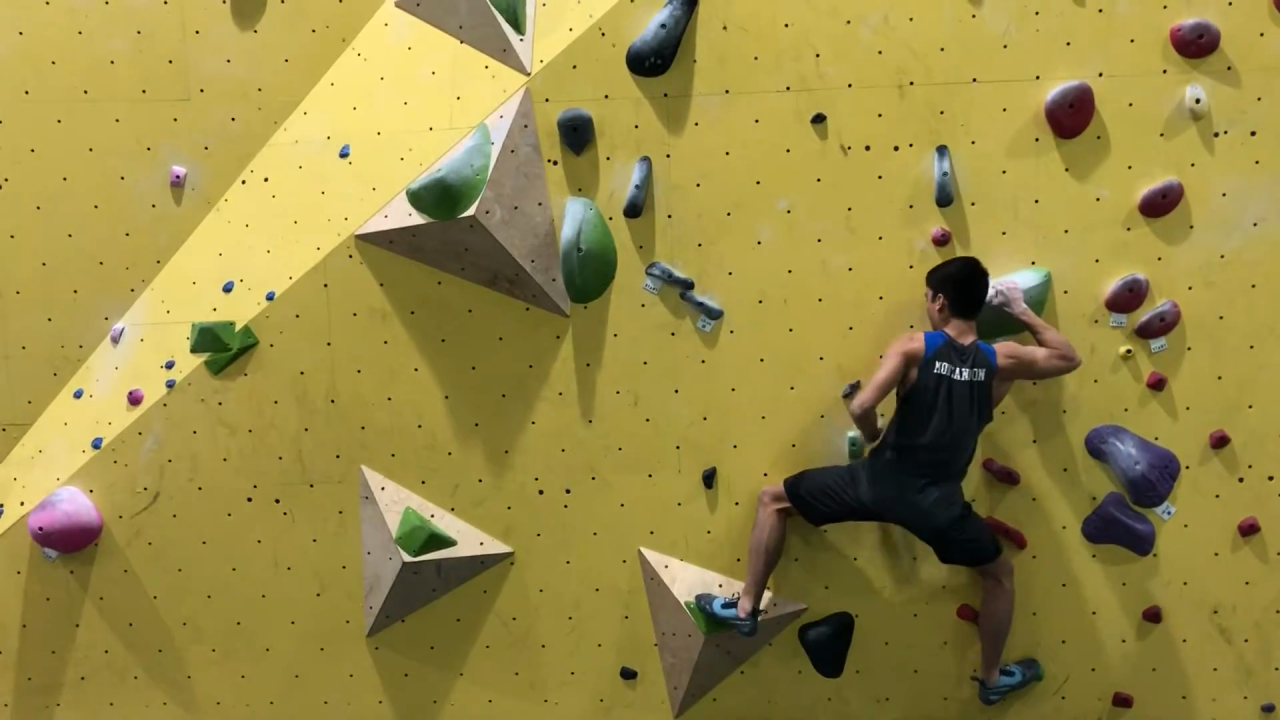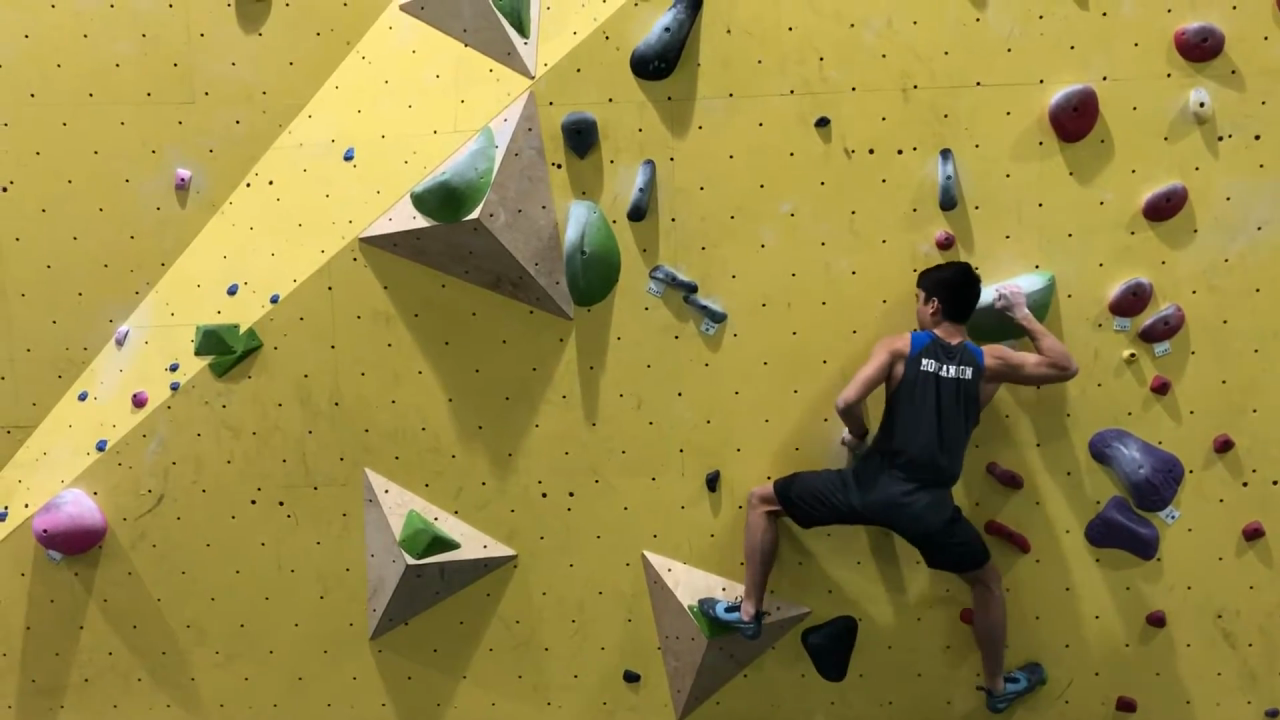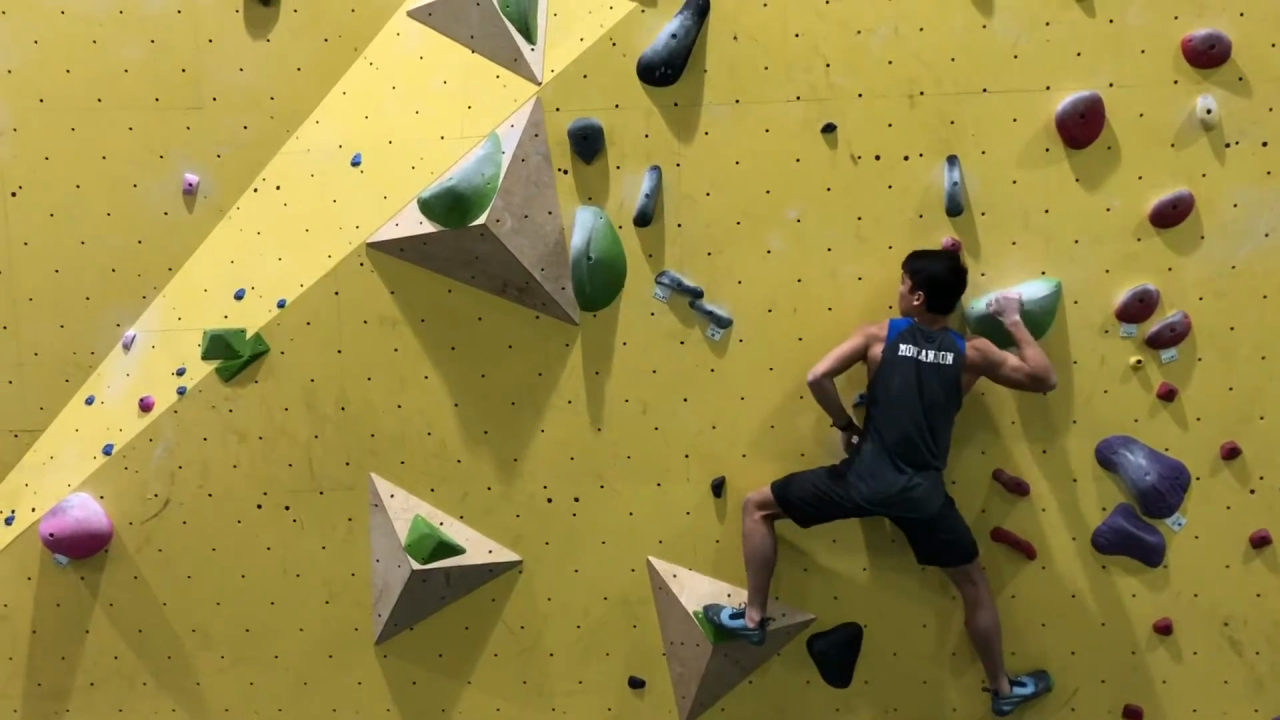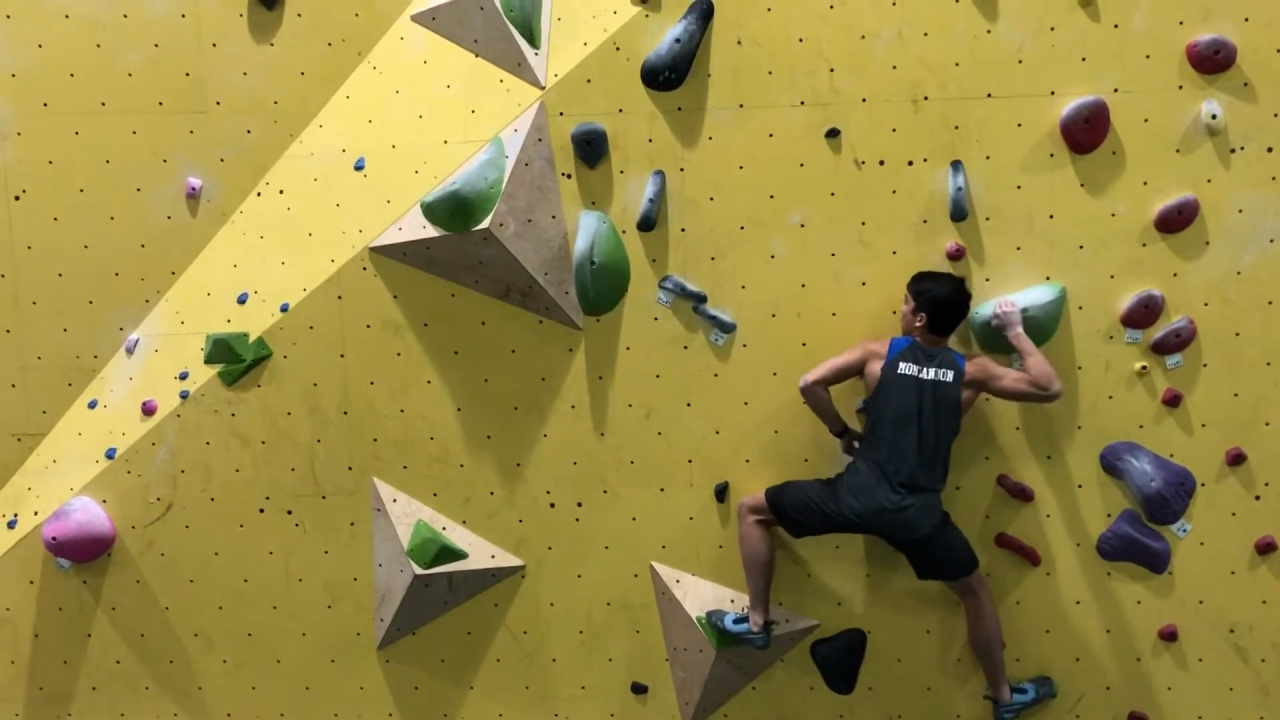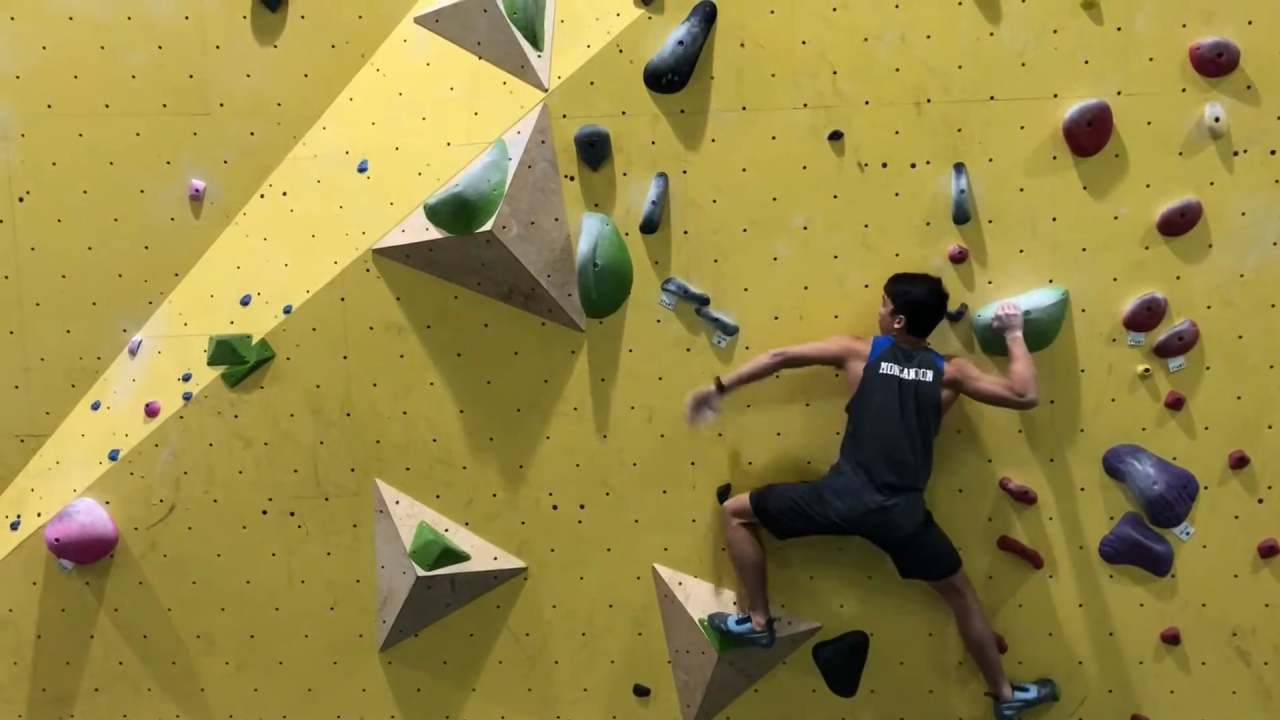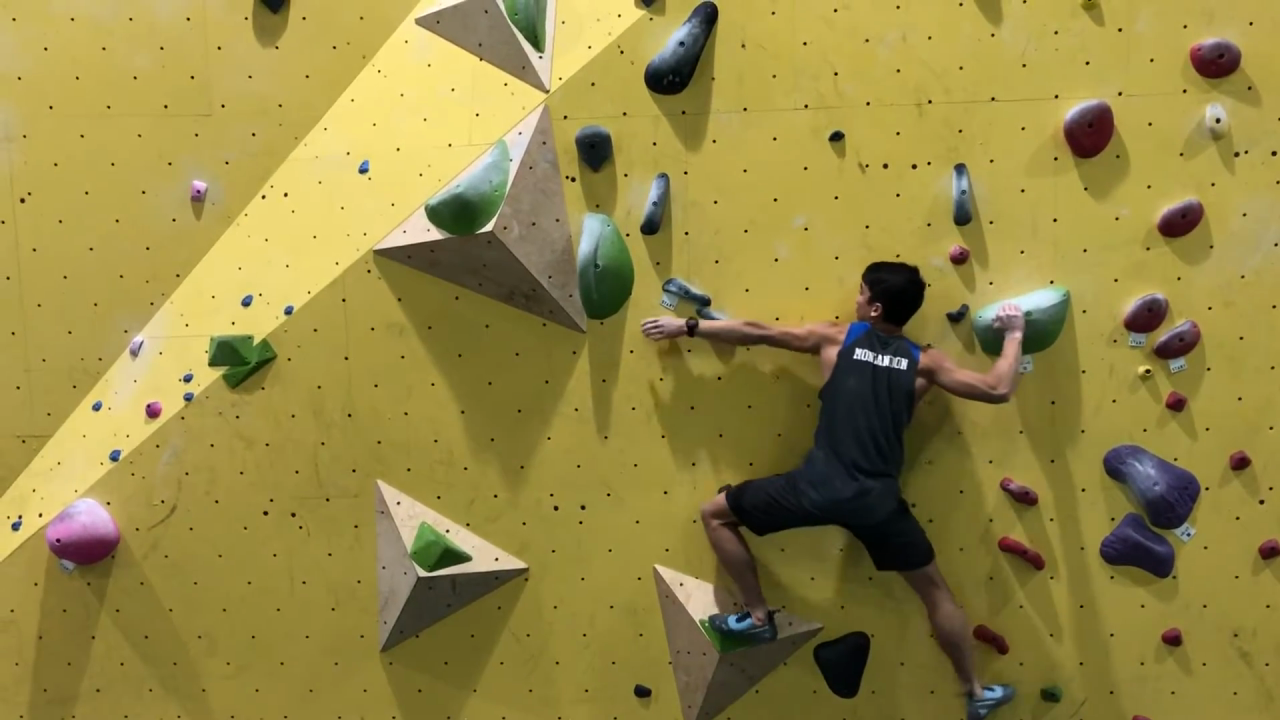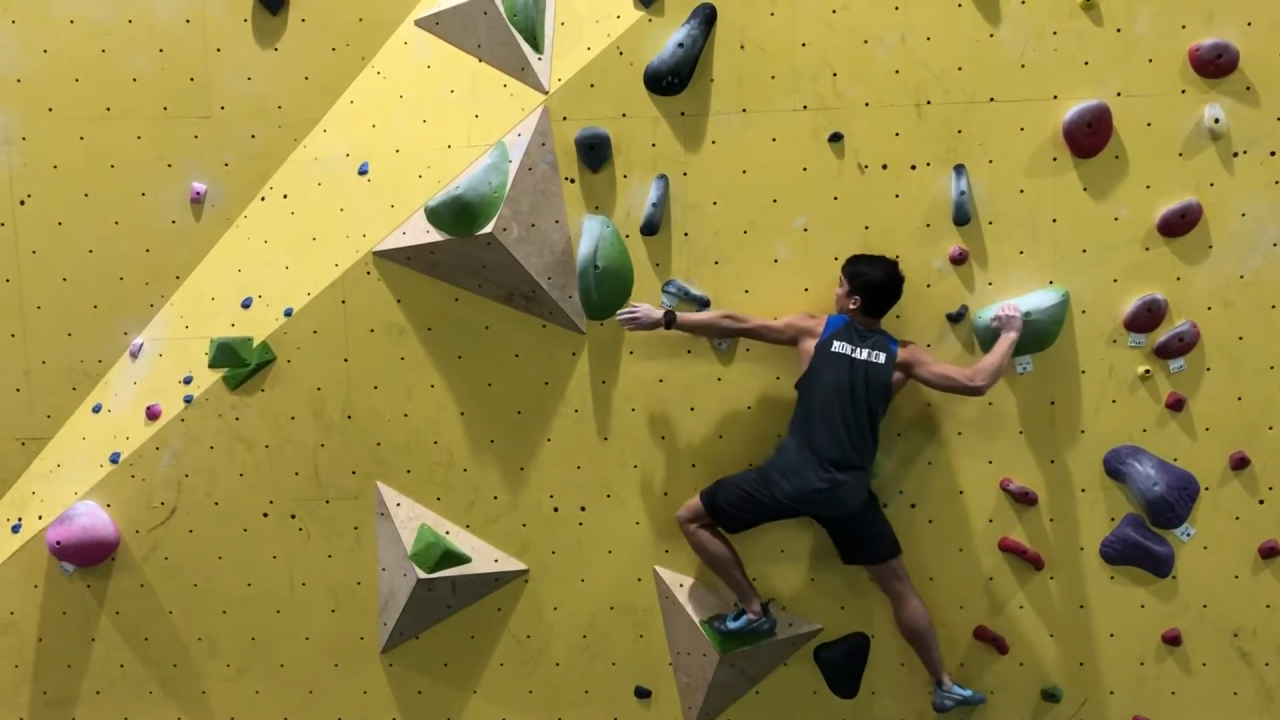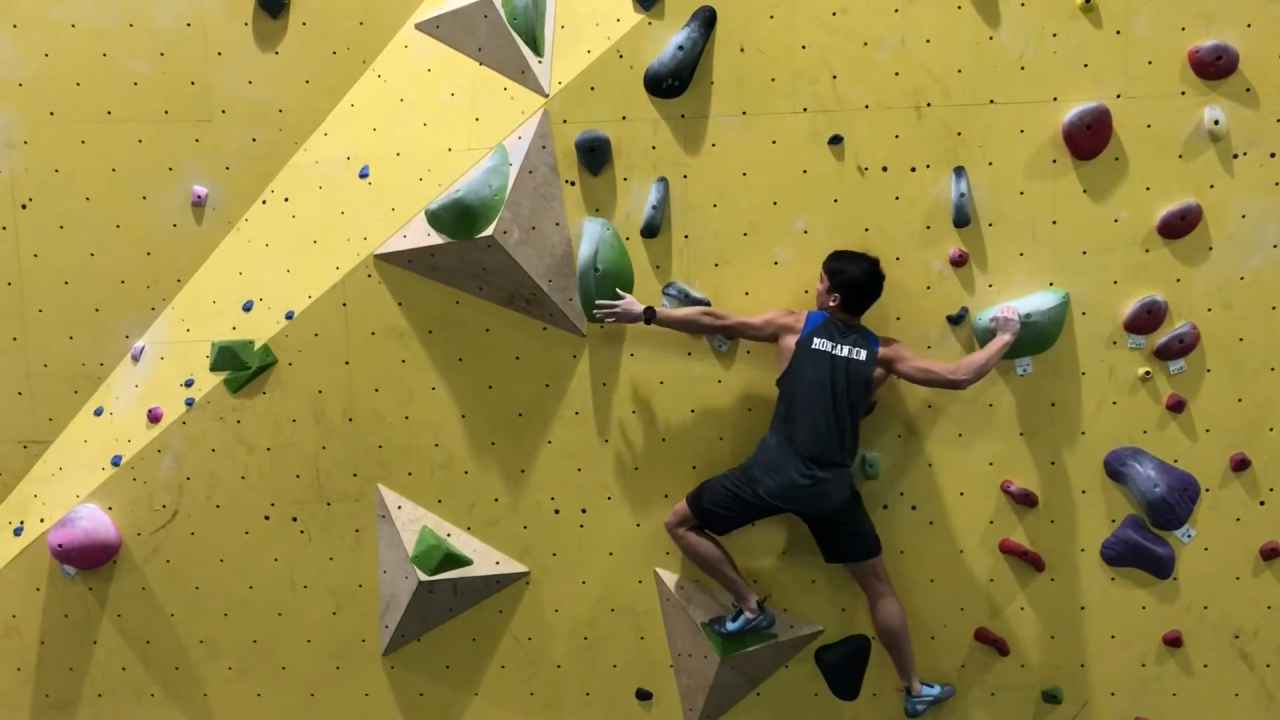
dt=0.3s
person 1, frame 1
left shoulder: (912, 347)
right shoulder: (1002, 360)
left elbow: (860, 408)
right elbow: (1069, 359)
left wrist: (873, 433)
right wrist: (1022, 311)
left hip: (882, 481)
right hip: (938, 500)
left knee: (772, 499)
right knee: (1000, 575)
left ankle: (745, 607)
right ankle: (992, 678)
person 1, frame 2
left shoulder: (901, 347)
right shoulder: (990, 362)
left elbow: (847, 402)
right elbow: (1065, 367)
left wrist: (859, 437)
right wrist: (1024, 316)
left hip: (873, 484)
right hip: (929, 505)
left knee: (761, 500)
right knee: (988, 581)
left ankle: (748, 610)
right ankle: (997, 685)
person 1, frame 3
left shoulder: (879, 335)
right shoulder: (972, 352)
left elbow: (817, 377)
right elbow: (1045, 380)
left wrist: (846, 426)
right wrist: (1013, 320)
left hip: (865, 477)
right hip: (923, 493)
left knee: (756, 506)
right knee: (974, 585)
left ankle: (752, 616)
person 1, frame 4
left shoulder: (878, 353)
right shoulder: (971, 372)
left elbow: (810, 383)
right elbow: (1049, 388)
left wrist: (844, 433)
right wrist: (1015, 332)
left hip: (860, 494)
right hip: (918, 511)
left knee: (752, 510)
right knee: (976, 593)
left ankle: (755, 620)
person 1, frame 5
left shoulder: (859, 351)
right shoulder: (950, 372)
left elbow: (782, 357)
right elbow: (1024, 395)
left wrist: (720, 386)
right wrist: (1013, 334)
left hip: (843, 497)
right hip: (902, 512)
left knee: (736, 513)
right knee: (962, 596)
left ankle: (756, 620)
person 1, frame 6
left shoulder: (835, 338)
right shoulder: (925, 362)
left elbow: (756, 332)
right elbow: (998, 390)
left wrist: (686, 326)
right wrist: (1014, 333)
left hip: (819, 485)
right hip: (877, 500)
left knee: (715, 514)
right knee: (935, 590)
left ankle: (757, 616)
person 1, frame 7
left shoulder: (814, 329)
right shoulder: (902, 356)
left elbow: (734, 324)
right elbow: (975, 383)
left wrist: (664, 319)
right wrist: (1009, 335)
left hip: (789, 477)
right hip: (848, 492)
left knee: (692, 518)
right knee: (900, 589)
left ankle: (753, 610)
right ankle: (944, 686)
person 1, frame 8
left shoulder: (795, 326)
right shoulder: (883, 352)
left elbow: (714, 320)
right elbow: (958, 376)
left wrist: (644, 313)
right wrist: (1004, 337)
left hip: (771, 474)
right hip: (831, 488)
left knee: (680, 523)
right knee: (878, 587)
left ankle: (750, 608)
